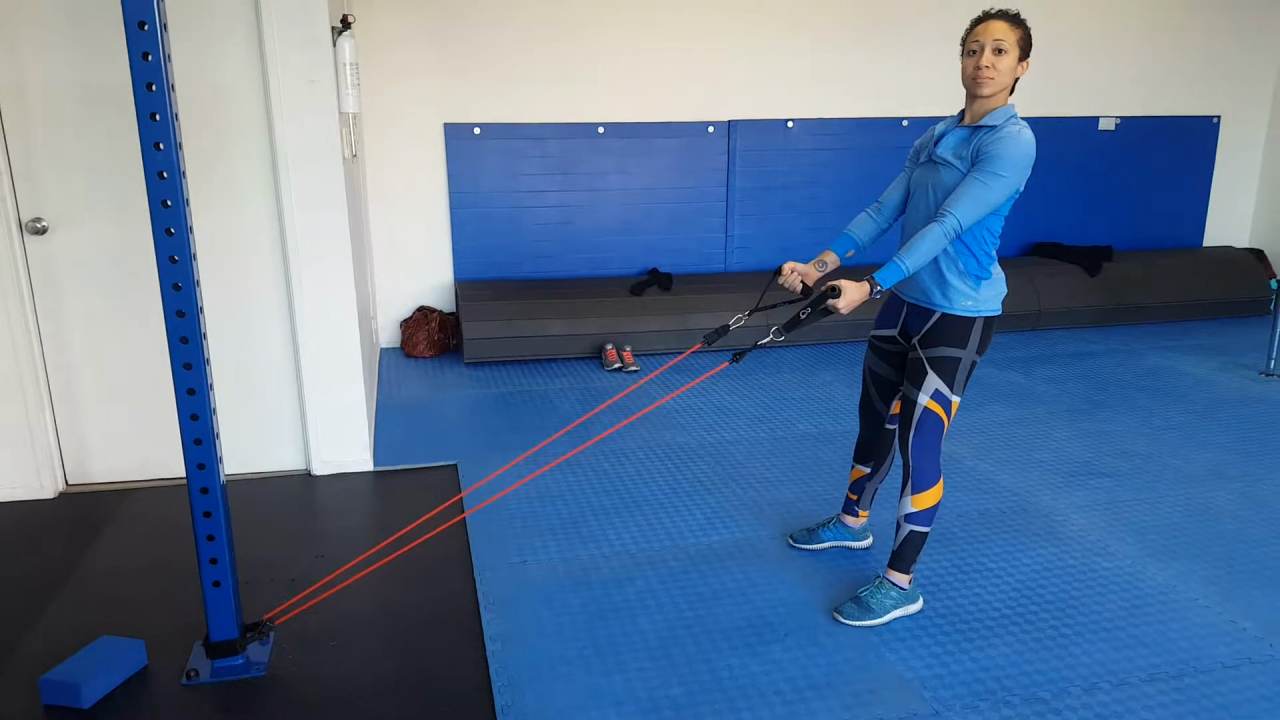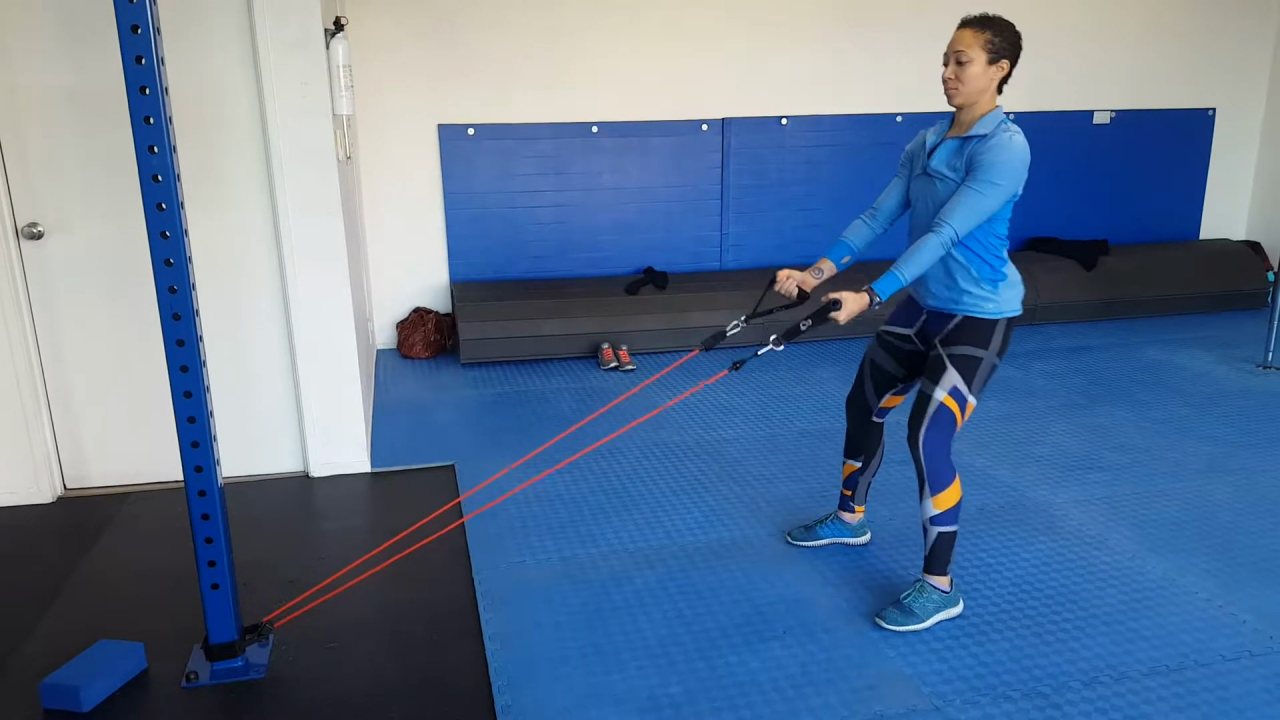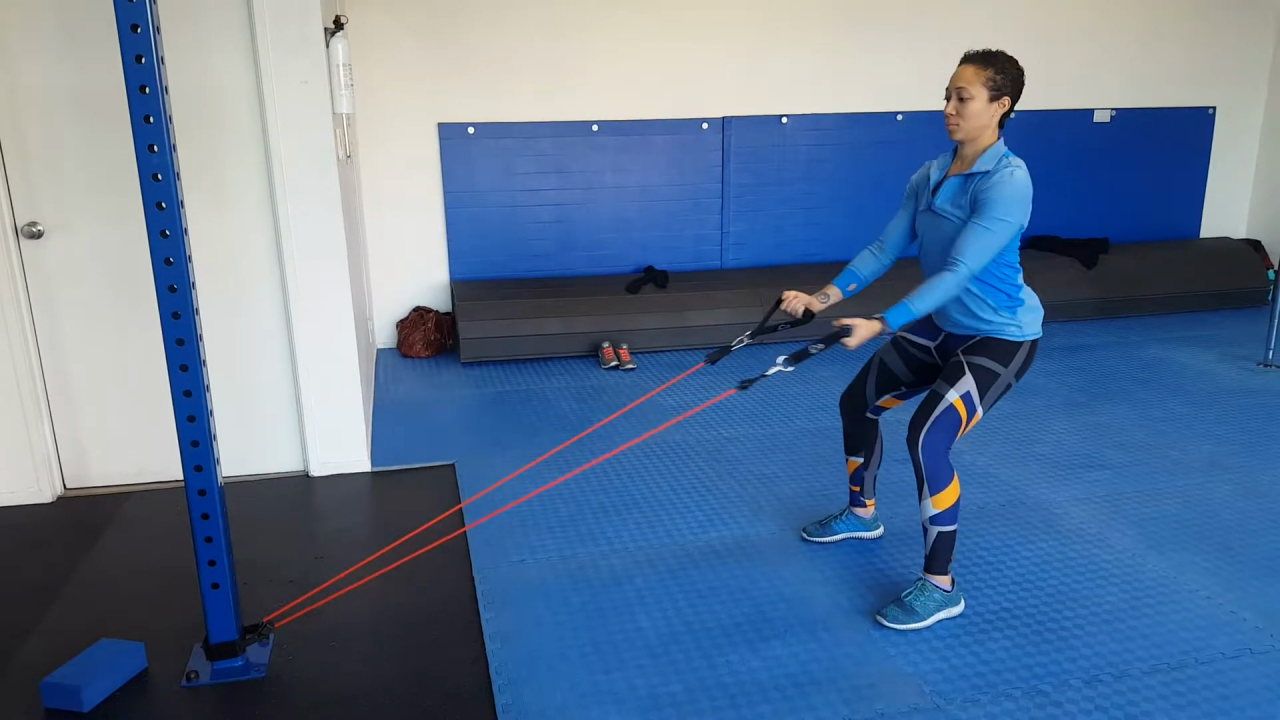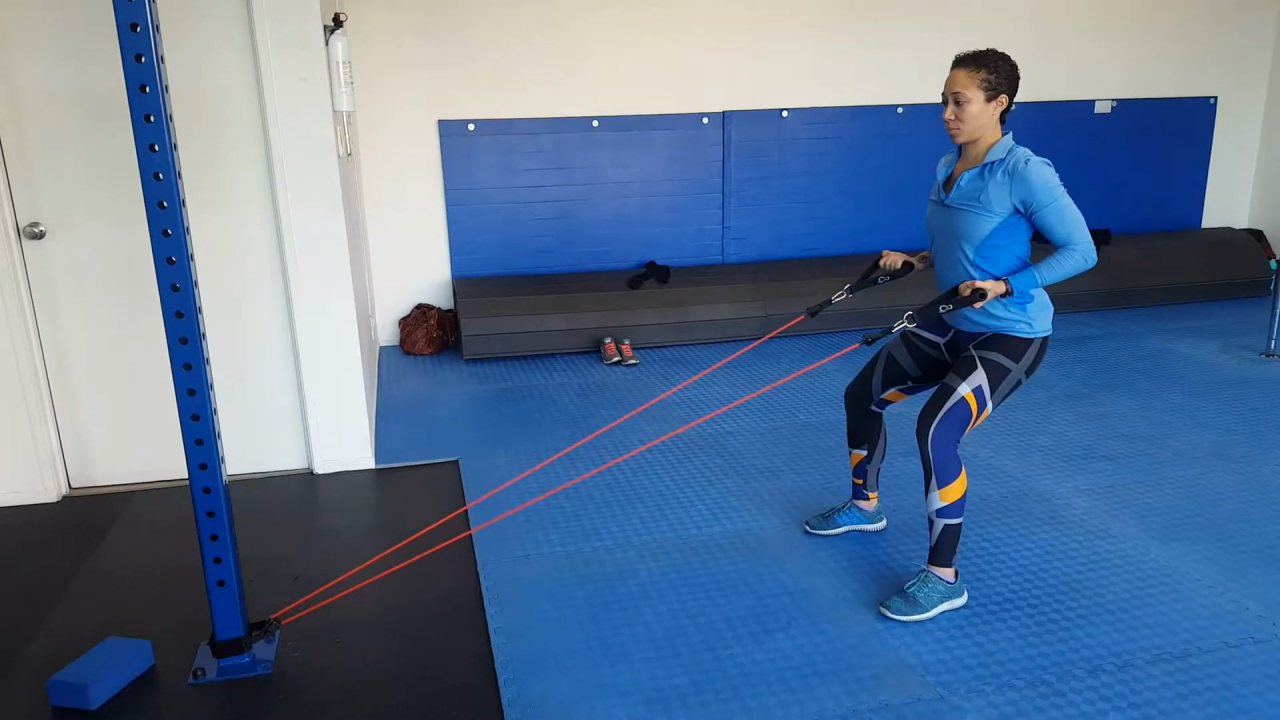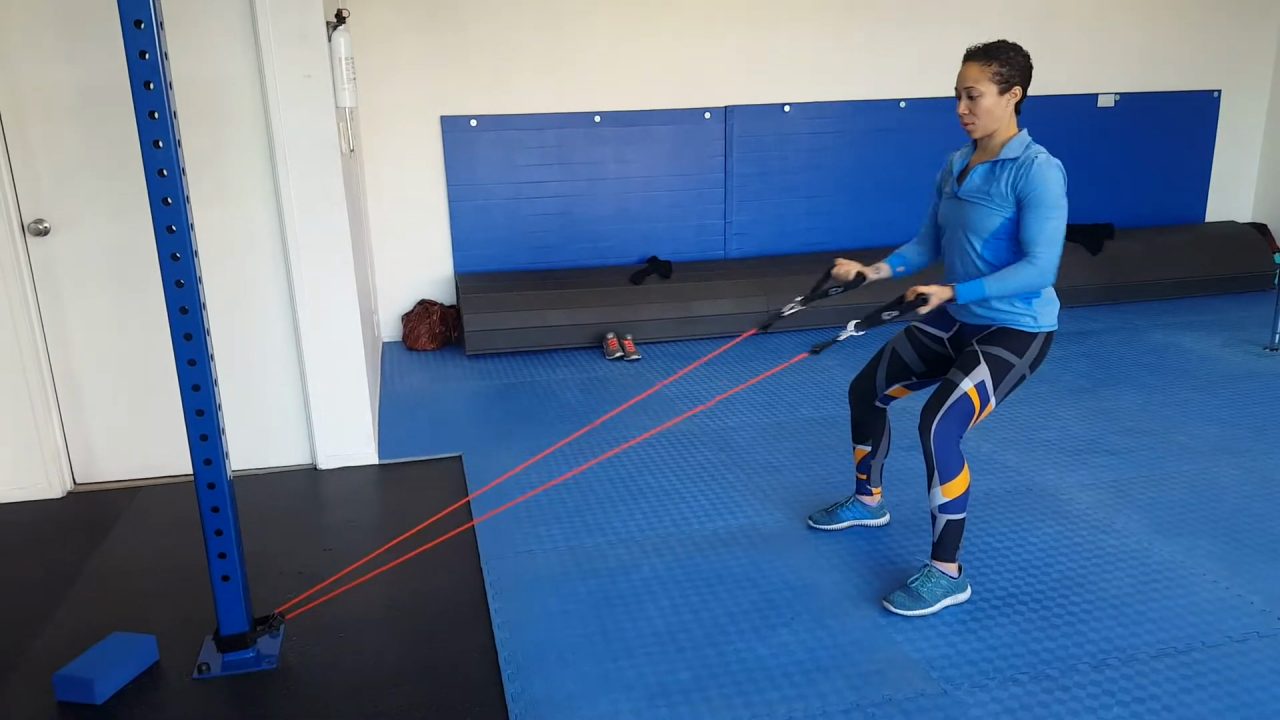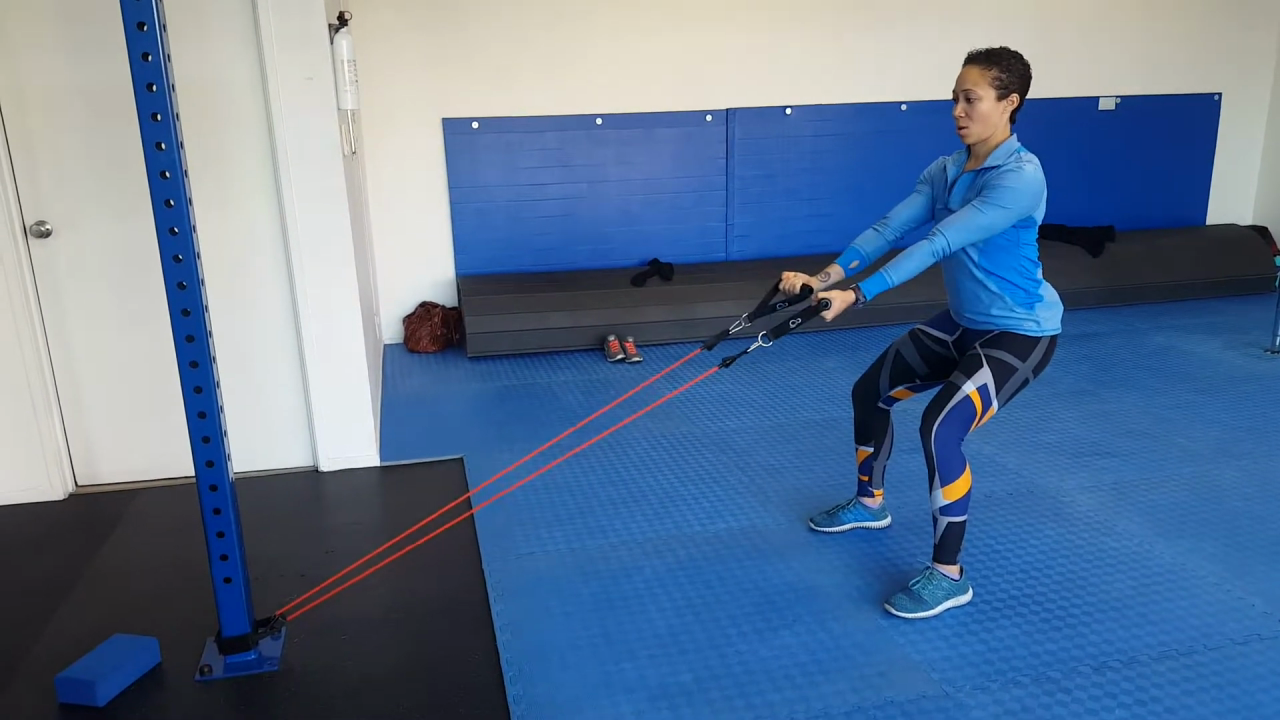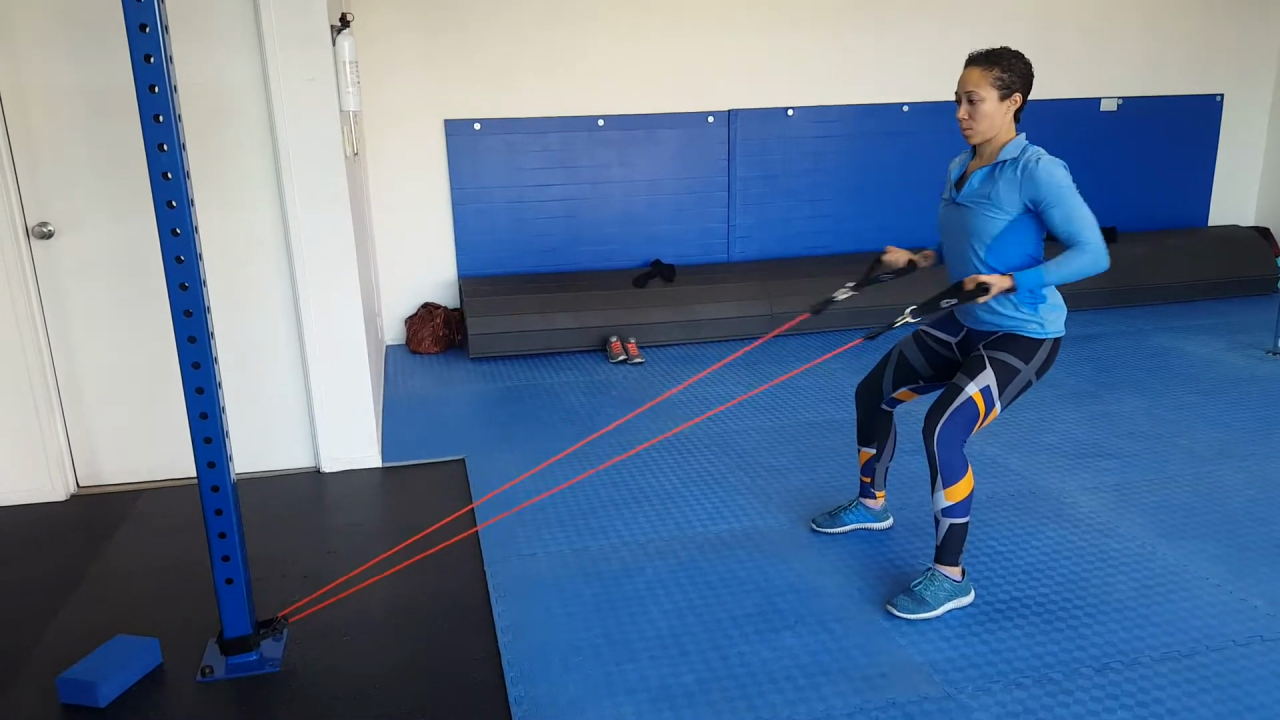
dt=0.7s
person 1, frame 1
left shoulder: (1012, 142)
right shoulder: (934, 137)
left elbow: (947, 226)
right elbow: (883, 210)
left wrist: (869, 286)
right wrist: (821, 264)
left hip: (959, 313)
right hip: (904, 301)
left knee: (918, 437)
right knee: (875, 416)
left ankle: (900, 583)
right ankle: (852, 522)
person 1, frame 2
left shoulder: (1005, 148)
right shoulder: (925, 143)
left elbow: (944, 235)
right elbow: (879, 216)
left wrist: (869, 296)
right wrist: (817, 272)
left hip: (978, 315)
right hip: (921, 304)
left knee: (928, 436)
right knee: (863, 405)
left ankle: (940, 585)
right ankle: (850, 517)
person 1, frame 3
left shoulder: (1007, 182)
right shoulder: (929, 176)
left elbow: (958, 275)
right elbow: (885, 248)
left wrist: (878, 324)
right wrist: (823, 297)
left hip: (1000, 337)
right hip: (943, 328)
left knee: (927, 437)
right knee: (857, 401)
left ankle: (940, 585)
right ankle: (862, 512)
person 1, frame 4
left shoulder: (1026, 173)
right shoulder: (947, 168)
left elbow: (1080, 251)
left wrist: (1004, 286)
right wrist: (915, 262)
left hip: (1011, 334)
right hip: (953, 324)
left knee: (935, 429)
right knee: (861, 394)
left ankle: (944, 577)
right ankle: (865, 505)
person 1, frame 5
left shoulder: (1038, 170)
right shoulder: (953, 167)
left elbow: (1039, 269)
right elbow: (926, 244)
left wrist: (950, 292)
right wrist: (874, 270)
left hip: (1016, 328)
right hip: (959, 319)
left knee: (938, 424)
right knee: (865, 390)
left ankle: (947, 573)
right ankle: (868, 501)
person 1, frame 6
left shoulder: (1019, 177)
right shoulder: (945, 171)
left elbow: (938, 244)
right elbow: (889, 229)
left wrist: (856, 294)
right wrist: (824, 277)
left hip: (1020, 332)
right hip: (963, 321)
left knee: (940, 427)
right knee: (870, 391)
left ankle: (948, 575)
right ankle: (870, 503)
person 1, frame 7
left shoulder: (1038, 172)
right shoulder: (958, 169)
left elbow: (1093, 254)
left wrist: (1010, 282)
right wrist: (920, 258)
left hip: (1023, 334)
right hip: (965, 323)
left knee: (942, 429)
right knee: (872, 393)
left ankle: (951, 575)
right ankle: (871, 503)
